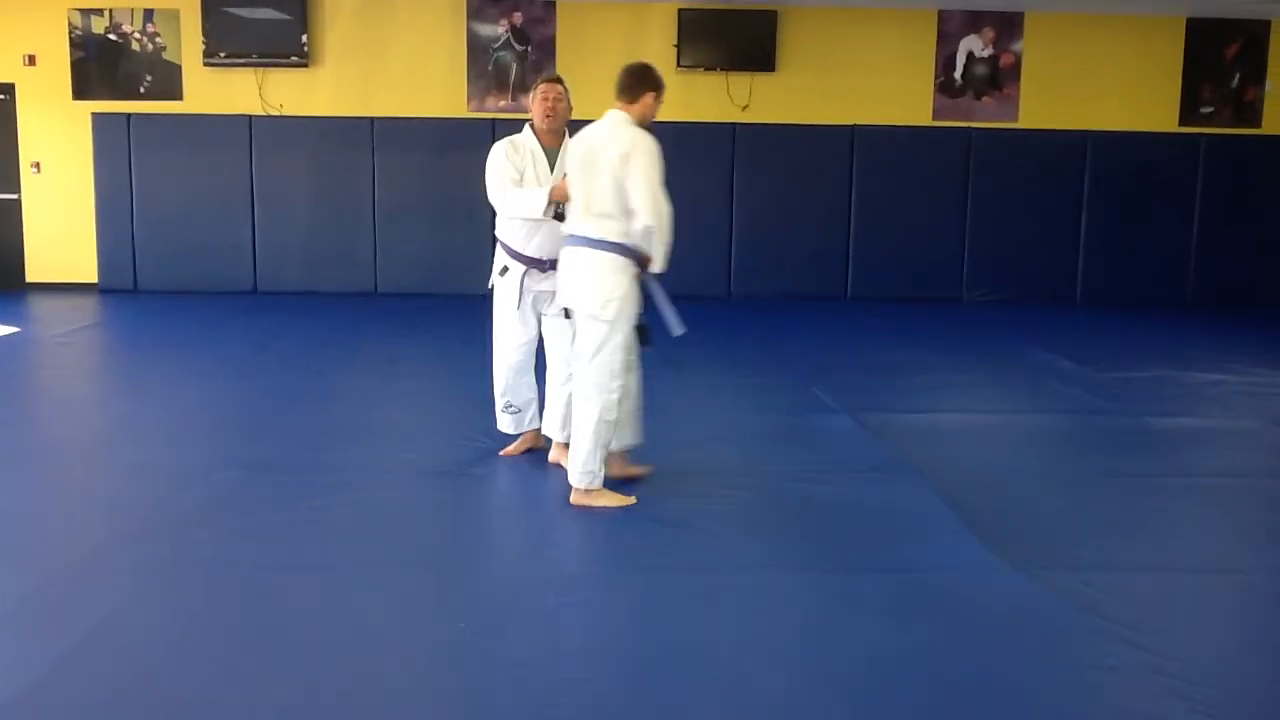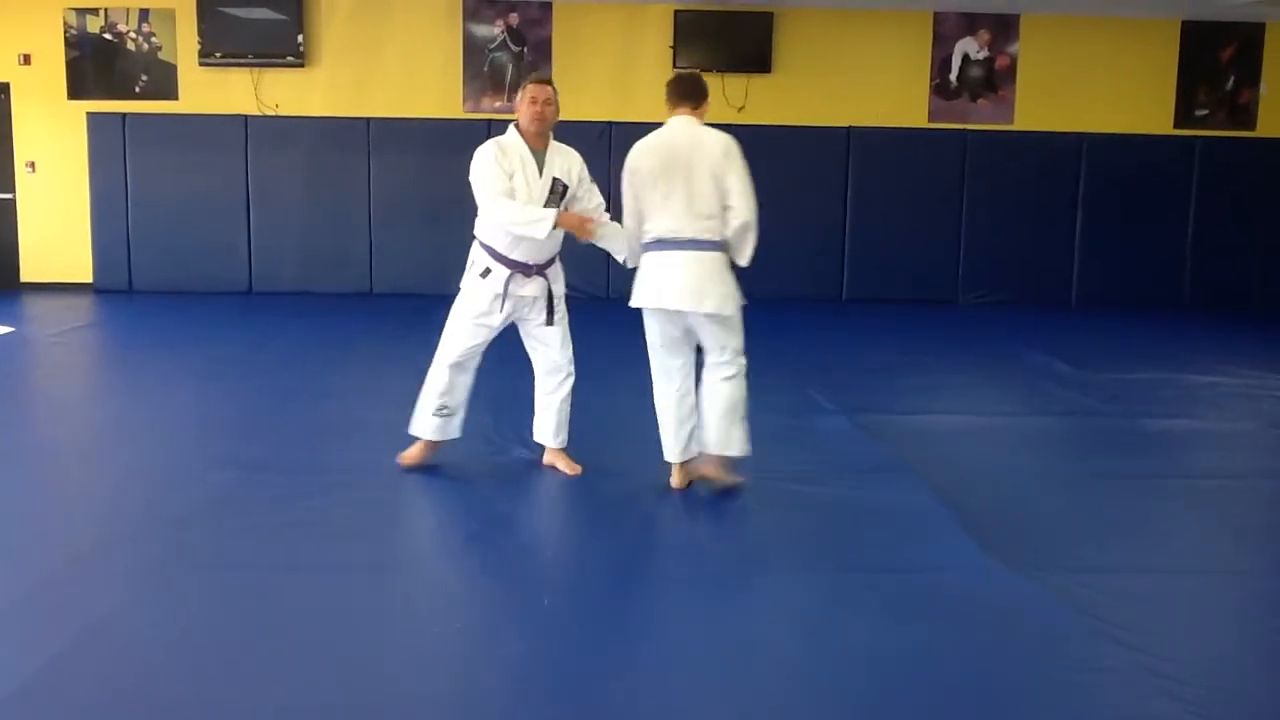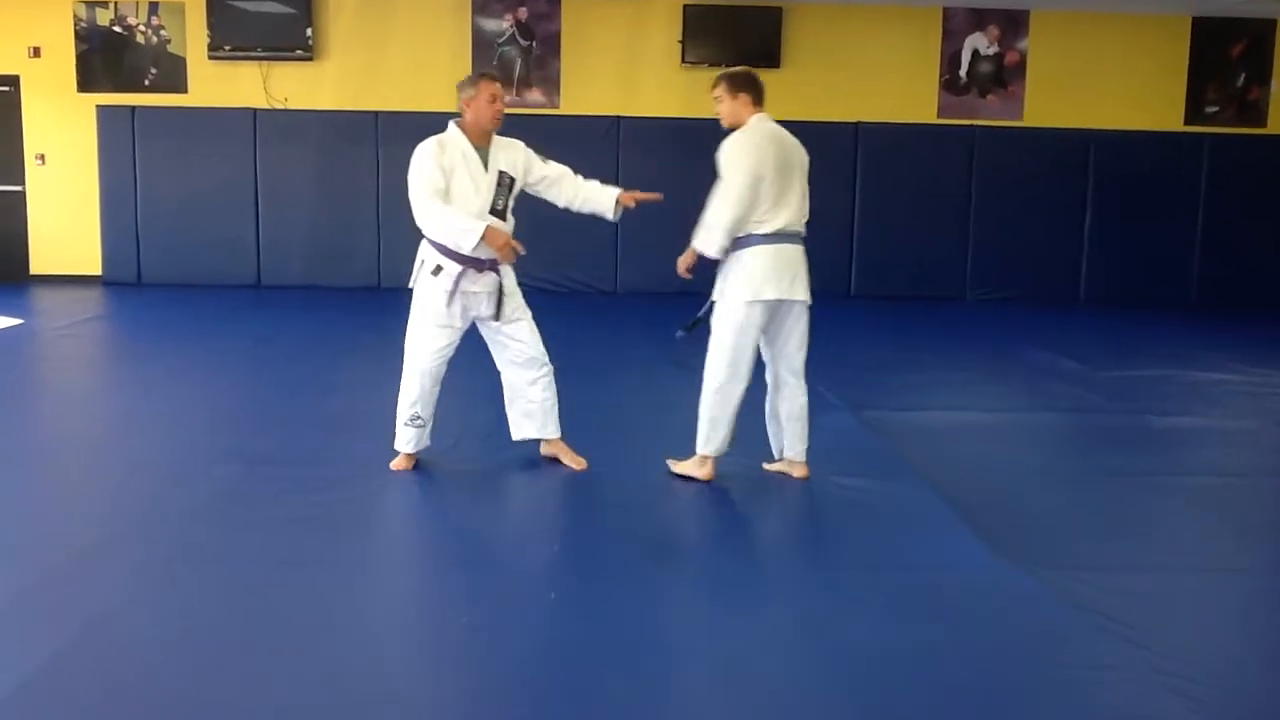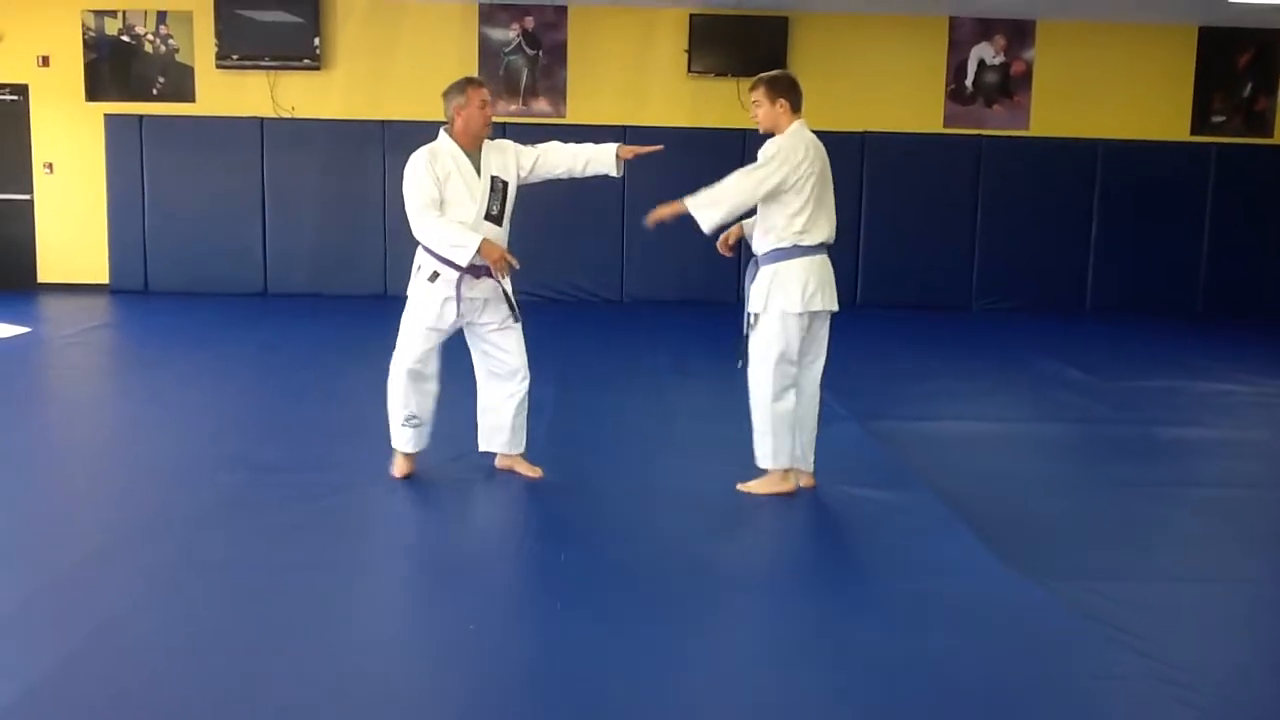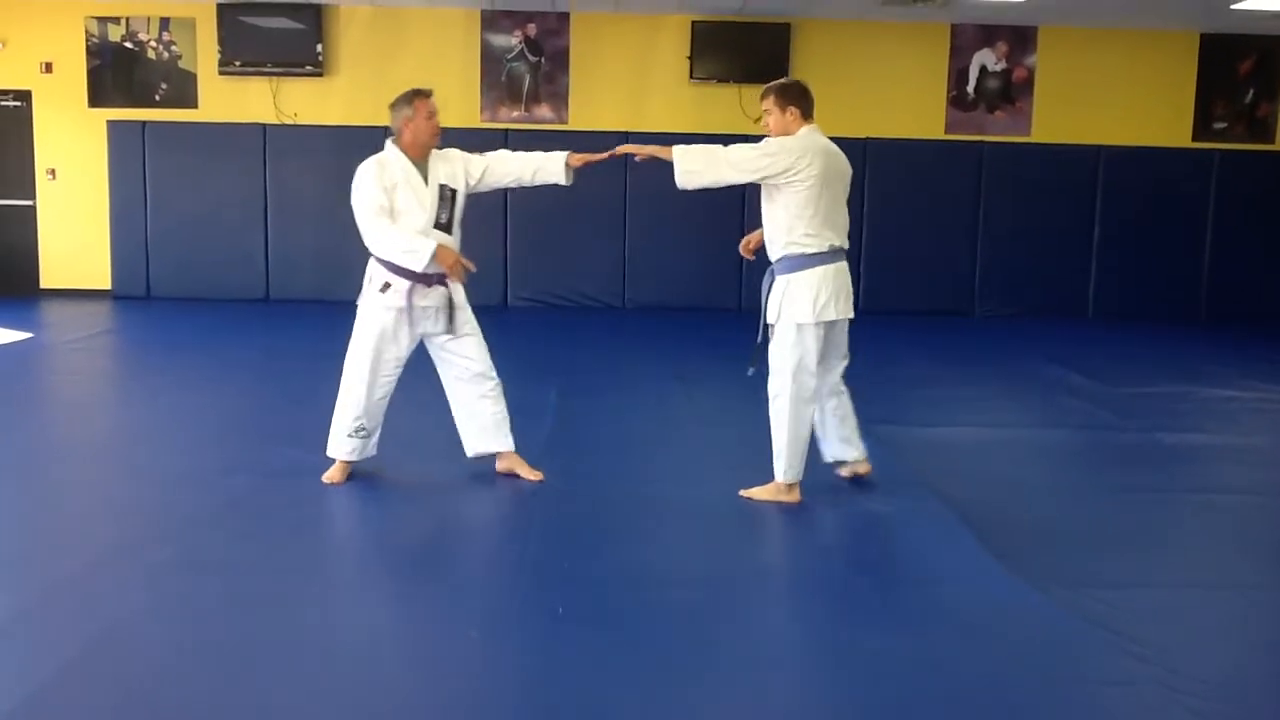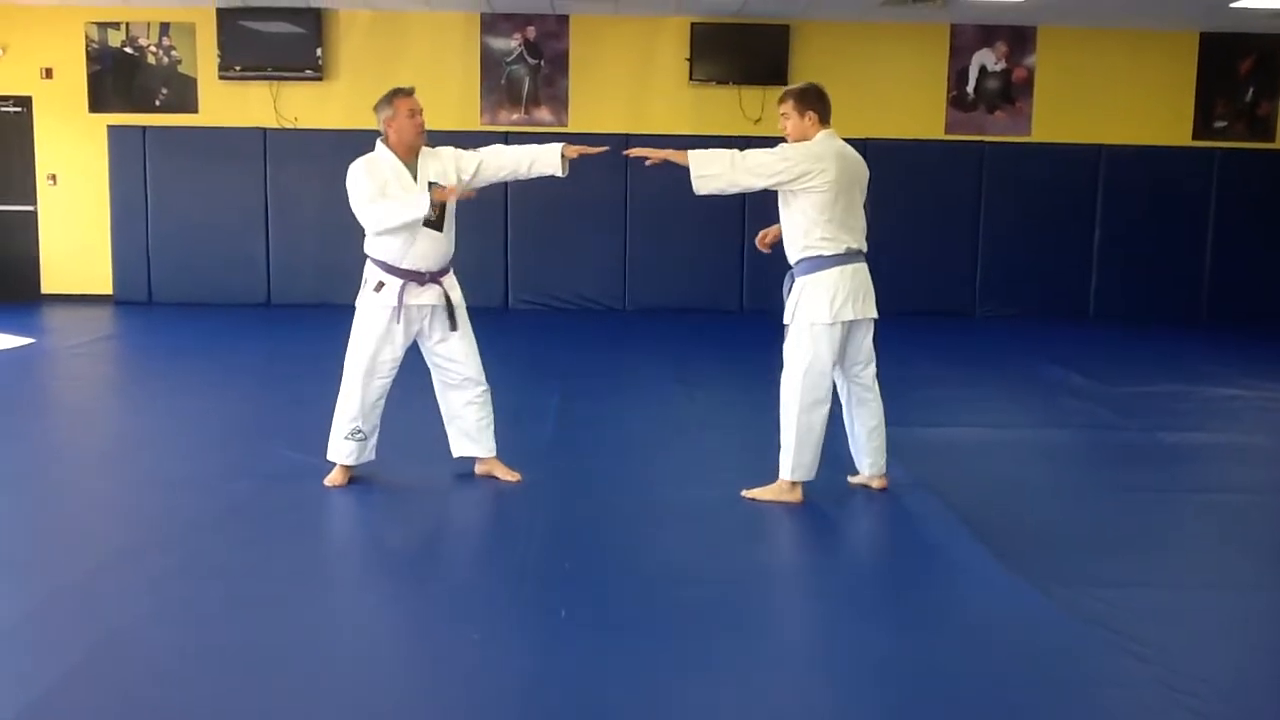
dt=0.4s
person 1, frame 1
left shoulder: (585, 136)
right shoulder: (638, 142)
right elbow: (650, 213)
right wrist: (653, 257)
left hip: (577, 258)
right hip: (609, 267)
left knee: (621, 365)
right knee: (603, 378)
left ankle: (616, 453)
right ankle: (586, 485)
person 1, frame 2
left shoulder: (641, 149)
right shoulder: (721, 144)
left elbow: (631, 219)
right elbow: (743, 211)
right wrist: (735, 252)
left hip: (655, 268)
right hip: (704, 266)
left knee: (671, 371)
right knee: (726, 363)
left ankle: (681, 464)
right ankle: (718, 457)
person 1, frame 3
left shoulder: (740, 143)
right shoulder: (793, 145)
left elbow: (730, 205)
left wrist: (696, 249)
left hip: (749, 262)
right hip: (790, 262)
left knee: (727, 363)
right knee: (788, 367)
left ankle: (704, 458)
right ankle: (794, 458)
person 1, frame 4
left shoulder: (789, 147)
right shoulder: (806, 146)
left elbow: (742, 186)
left wrist: (680, 206)
right wrist: (745, 228)
left hip: (787, 274)
right hip: (813, 271)
left knee: (770, 374)
right knee: (803, 377)
left ankle: (780, 471)
right ankle: (801, 467)
person 1, frame 5
left shoulder: (789, 151)
right shoulder: (833, 155)
left elbow: (725, 160)
left wrist: (656, 150)
right wrist: (770, 232)
left hip: (804, 281)
right hip: (832, 274)
left knee: (790, 382)
right knee: (826, 376)
left ankle: (786, 482)
right ankle: (853, 456)
person 1, frame 6
left shoulder: (807, 157)
right shoulder: (851, 159)
left elbow: (740, 166)
left wrist: (668, 154)
right wrist: (786, 228)
left hip: (823, 284)
right hip: (852, 277)
left knee: (803, 382)
right knee: (859, 378)
left ankle: (790, 481)
right ankle: (874, 470)
person 2, frame 1
right shoulder: (507, 150)
right elbow: (504, 199)
right wrist: (554, 192)
left hip: (563, 273)
right hip: (516, 271)
left knee: (567, 359)
right knee: (512, 358)
left ankle: (560, 442)
right ankle: (529, 430)
person 2, frame 2
left shoulder: (570, 161)
right shoulder: (492, 153)
left elbow: (594, 217)
right elbow: (496, 210)
left wrist: (633, 247)
right wrist: (557, 219)
left hip: (543, 279)
right hip: (492, 273)
left knee: (557, 364)
right knee: (456, 353)
left ankle: (554, 447)
right ankle: (430, 439)
person 2, frame 3
left shoulder: (514, 152)
right shoulder: (433, 151)
left elbow: (562, 184)
right elbow: (429, 212)
left wrist: (615, 197)
right wrist: (484, 232)
left hip: (494, 276)
right hip: (445, 274)
left knee: (529, 357)
right knee: (424, 362)
left ankle: (550, 439)
right ankle: (410, 447)
person 2, frame 4
left shoulder: (506, 154)
right shoulder: (427, 160)
left elbow: (558, 158)
right elbow: (425, 222)
left wrist: (615, 152)
right wrist: (479, 245)
left hip: (489, 283)
right hip: (440, 280)
left knee: (509, 370)
right knee: (412, 362)
left ankle: (507, 451)
right ankle: (407, 449)
person 2, frame 5
left shoulder: (454, 163)
right shoulder: (374, 170)
left elbow: (507, 167)
right elbow: (376, 232)
left wrist: (564, 161)
right wrist: (434, 251)
left hip: (442, 292)
right hip: (392, 291)
left knee: (477, 371)
right knee: (366, 377)
left ankle: (505, 454)
right ankle: (346, 456)
person 2, frame 6
left shoulder: (446, 160)
right shoulder: (365, 169)
left elbow: (501, 161)
right elbow: (375, 216)
left wrist: (559, 152)
right wrist: (431, 199)
left hip: (438, 290)
right hip: (387, 291)
left knee: (465, 375)
right knee: (365, 377)
left ankle: (484, 457)
right ankle: (346, 460)
